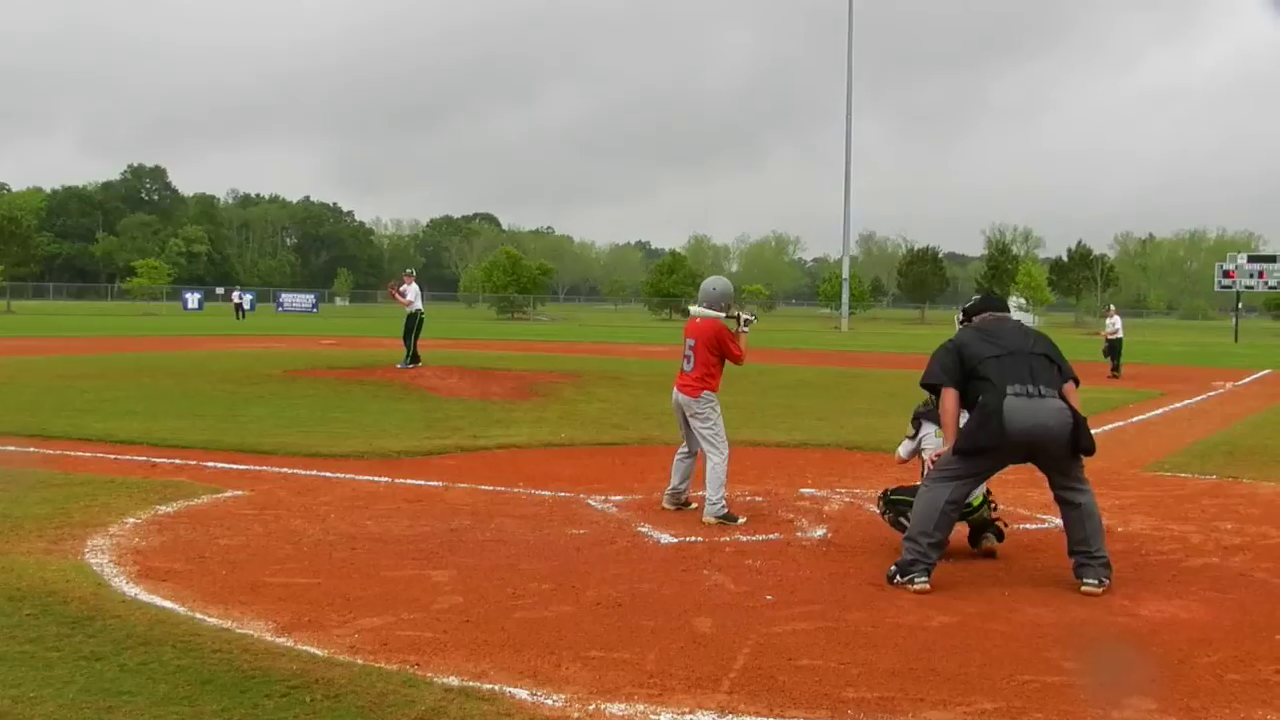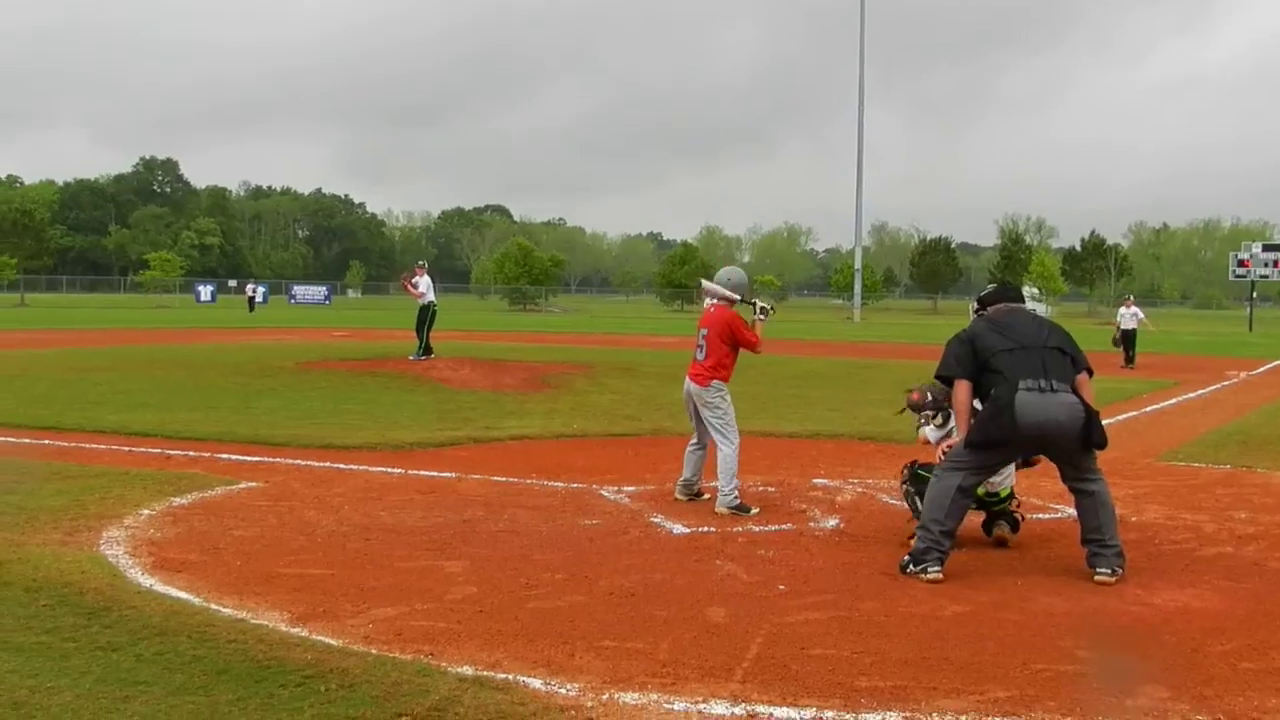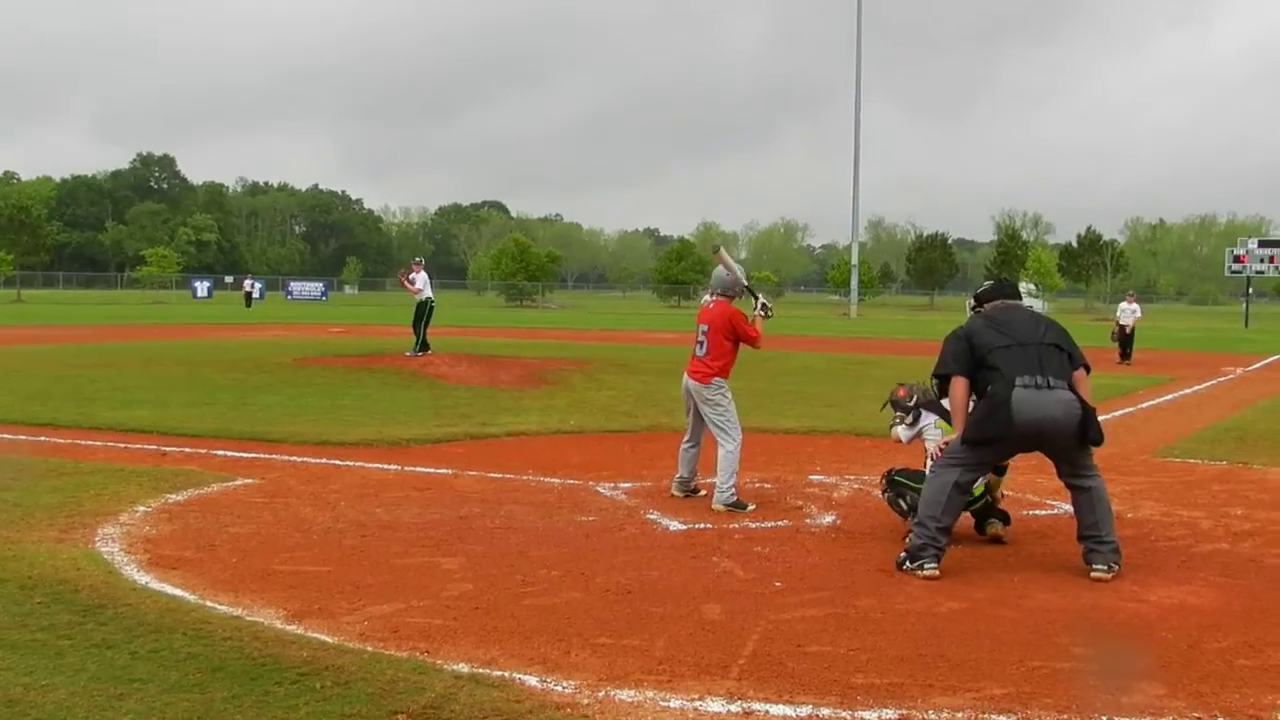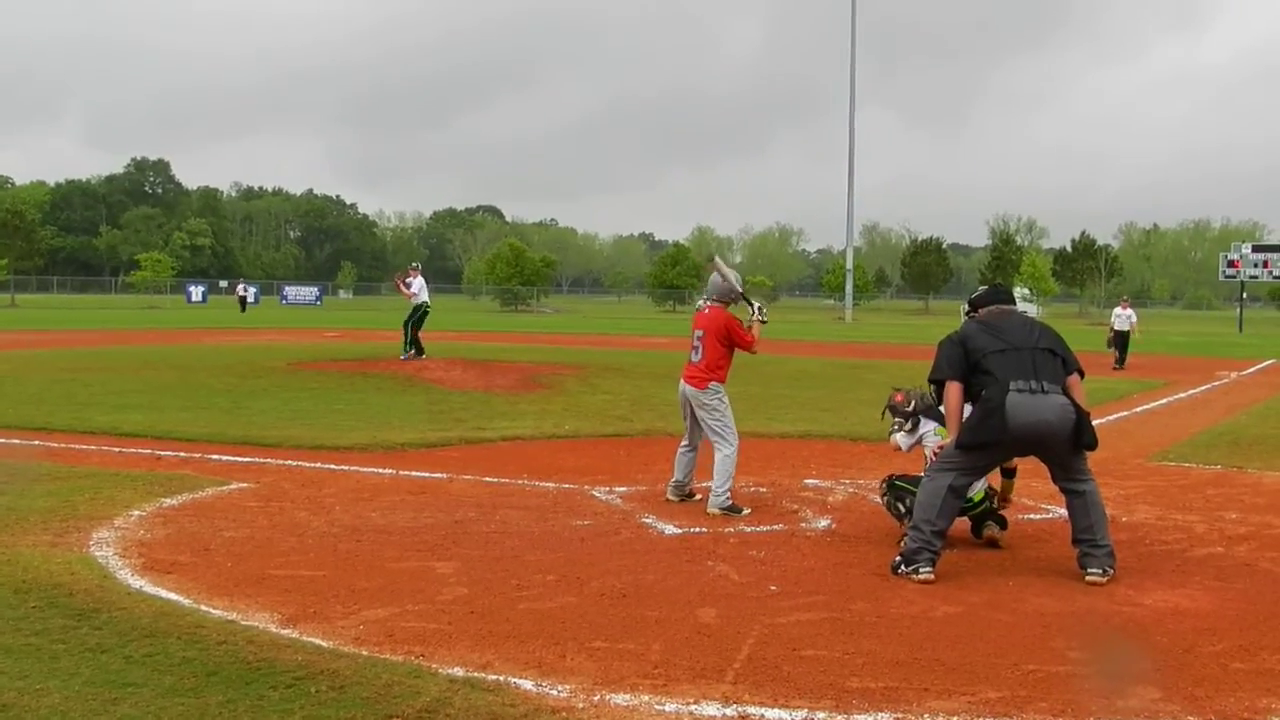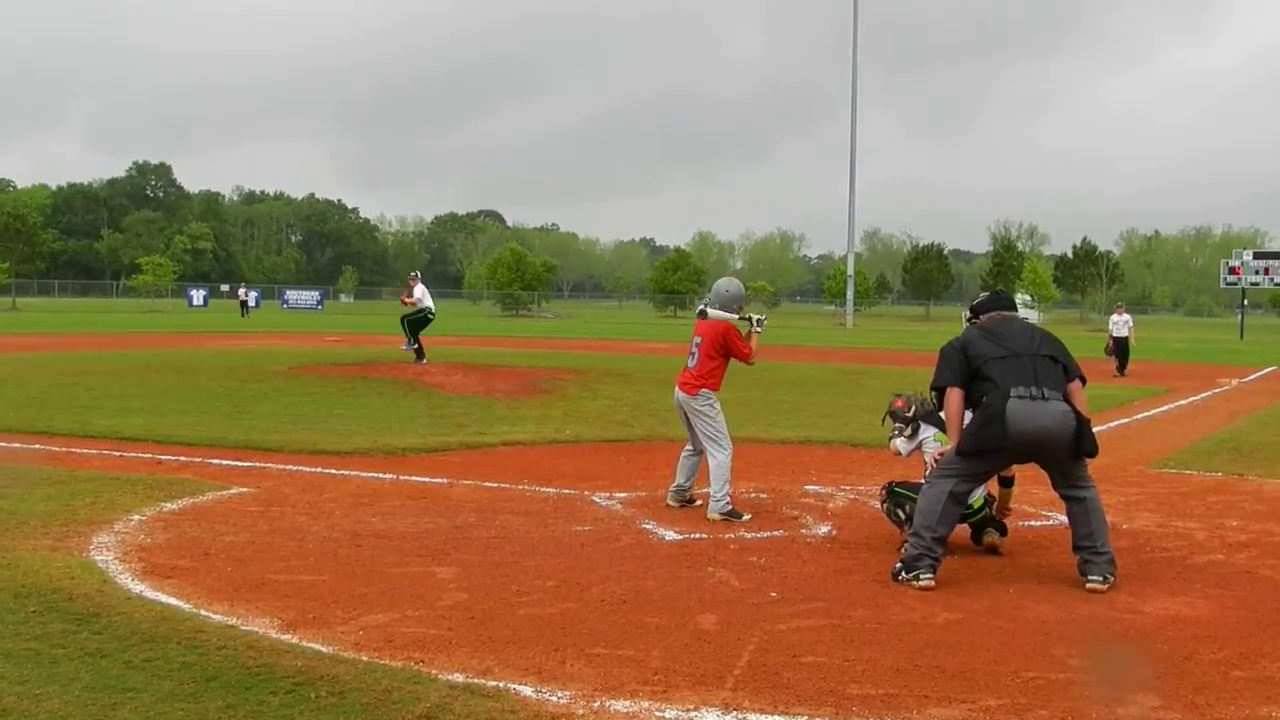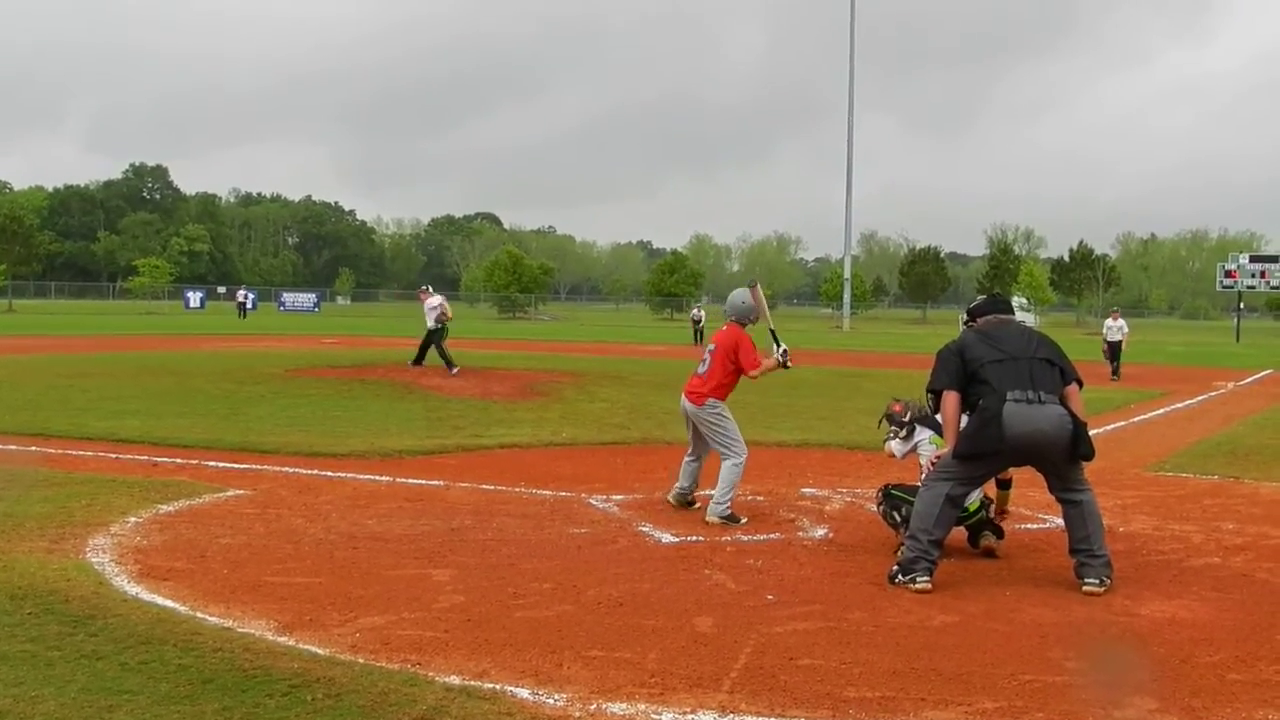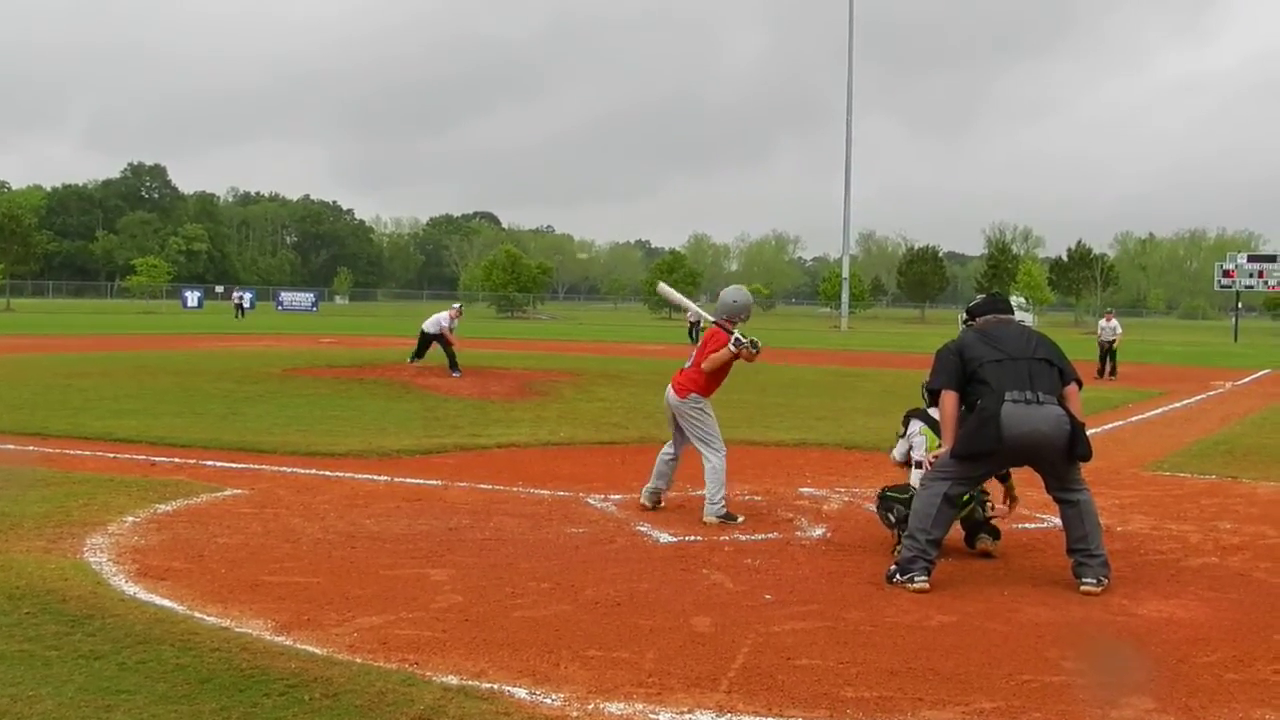
dt=0.5s
person 1, frame 1
left shoulder: (960, 341)
right shoulder: (1038, 337)
left elbow: (949, 393)
right elbow: (1069, 386)
left wrist: (950, 446)
right wrist: (1075, 434)
left hip: (1003, 413)
right hip: (1055, 413)
left knee: (941, 482)
right knee: (1075, 489)
left ankle: (913, 569)
right ankle: (1094, 571)
person 1, frame 2
left shoulder: (974, 332)
right shoulder: (1053, 328)
left elbow: (962, 384)
right elbow: (1082, 378)
left wrist: (962, 436)
right wrist: (1088, 428)
left hip: (1013, 407)
right hip: (1066, 408)
left knee: (952, 471)
right knee: (1088, 480)
left ankle: (926, 558)
right ankle: (1107, 561)
person 1, frame 3
left shoulder: (971, 328)
right shoulder: (1050, 325)
left elbow: (959, 381)
right elbow: (1079, 374)
left wrist: (959, 434)
right wrist: (1085, 424)
left hip: (1009, 403)
right hip: (1062, 404)
left knee: (949, 469)
right knee: (1085, 477)
left ankle: (923, 555)
right ankle: (1103, 558)
person 1, frame 4
left shoulder: (965, 333)
right shoulder: (1043, 330)
left elbow: (953, 386)
right elbow: (1073, 379)
left wrist: (953, 438)
right wrist: (1080, 429)
left hip: (1004, 408)
right hip: (1056, 409)
left knee: (943, 474)
right knee: (1079, 480)
left ankle: (918, 559)
right ankle: (1098, 562)
person 1, frame 5
left shoulder: (967, 340)
right shoulder: (1045, 336)
left elbow: (954, 392)
right elbow: (1075, 386)
left wrist: (954, 444)
right wrist: (1082, 436)
left hip: (1004, 414)
right hip: (1057, 415)
left knee: (944, 480)
right knee: (1080, 487)
left ankle: (919, 566)
right ankle: (1099, 569)
person 1, frame 6
left shoulder: (963, 343)
right shoulder: (1042, 340)
left elbow: (950, 395)
right elbow: (1071, 389)
left wrist: (951, 448)
right wrist: (1078, 440)
left hip: (1001, 418)
right hip: (1054, 419)
left knee: (940, 483)
right knee: (1076, 491)
left ankle: (915, 569)
right ankle: (1095, 572)
person 1, frame 7
left shoulder: (962, 342)
right shoulder: (1041, 339)
left elbow: (949, 395)
right elbow: (1071, 389)
left wrist: (948, 447)
right wrist: (1077, 439)
left hip: (999, 418)
right hip: (1052, 419)
left knee: (938, 483)
right knee: (1073, 491)
left ankle: (913, 568)
right ankle: (1093, 572)
person 2, frame 1
left shoulder: (692, 322)
right shoulder: (718, 327)
right elbow: (739, 358)
left wrist: (736, 327)
right wrist: (743, 329)
left hip: (681, 392)
right hip: (700, 397)
left knee: (690, 447)
right knee: (717, 452)
left ankle: (674, 496)
right ankle: (715, 509)
person 2, frame 2
left shoulder: (708, 313)
right shoulder: (731, 317)
right elbow: (756, 346)
left wrist: (755, 318)
right wrist: (759, 318)
left hip: (692, 382)
right hip: (711, 386)
left knee: (701, 438)
right knee: (728, 442)
left ankle: (687, 487)
right ankle: (727, 500)
person 2, frame 3
left shoulder: (704, 309)
right shoulder: (731, 313)
right elbow: (756, 341)
left wrist: (754, 315)
right wrist: (759, 313)
left hip: (691, 378)
right hip: (711, 383)
left knee: (693, 435)
right knee: (730, 439)
left ankle: (683, 484)
right ankle: (725, 497)
person 2, frame 4
left shoulder: (700, 315)
right shoulder: (726, 319)
right elbow: (752, 346)
left wrist: (751, 323)
right wrist: (756, 318)
left hip: (687, 383)
right hip: (707, 388)
left knee: (691, 440)
right knee: (727, 443)
left ankle: (678, 488)
right ankle: (720, 500)
person 2, frame 5
left shoulder: (703, 322)
right shoulder: (725, 328)
right elbow: (750, 358)
left wrist: (750, 330)
right wrist: (756, 331)
left hip: (683, 390)
right hip: (700, 395)
left knee: (696, 444)
right knee: (721, 449)
left ankle: (678, 494)
right ankle: (720, 506)
person 2, frame 6
left shoulder: (721, 333)
right shoulder: (741, 338)
left elbow: (746, 367)
right elbow: (753, 372)
left wrist: (776, 362)
right wrist: (776, 358)
left hip: (689, 397)
right hip: (707, 403)
left knee: (698, 450)
right knee: (736, 454)
left ankle: (682, 494)
right ankle: (719, 510)
person 2, frame 7
left shoulder: (721, 331)
right shoulder: (722, 334)
left elbow: (748, 357)
right elbow: (706, 366)
left wrist: (751, 349)
right wrist: (732, 348)
left hip: (676, 391)
right hip: (690, 397)
left knee: (677, 445)
right knee: (715, 452)
left ankle: (652, 494)
right ankle: (715, 510)
